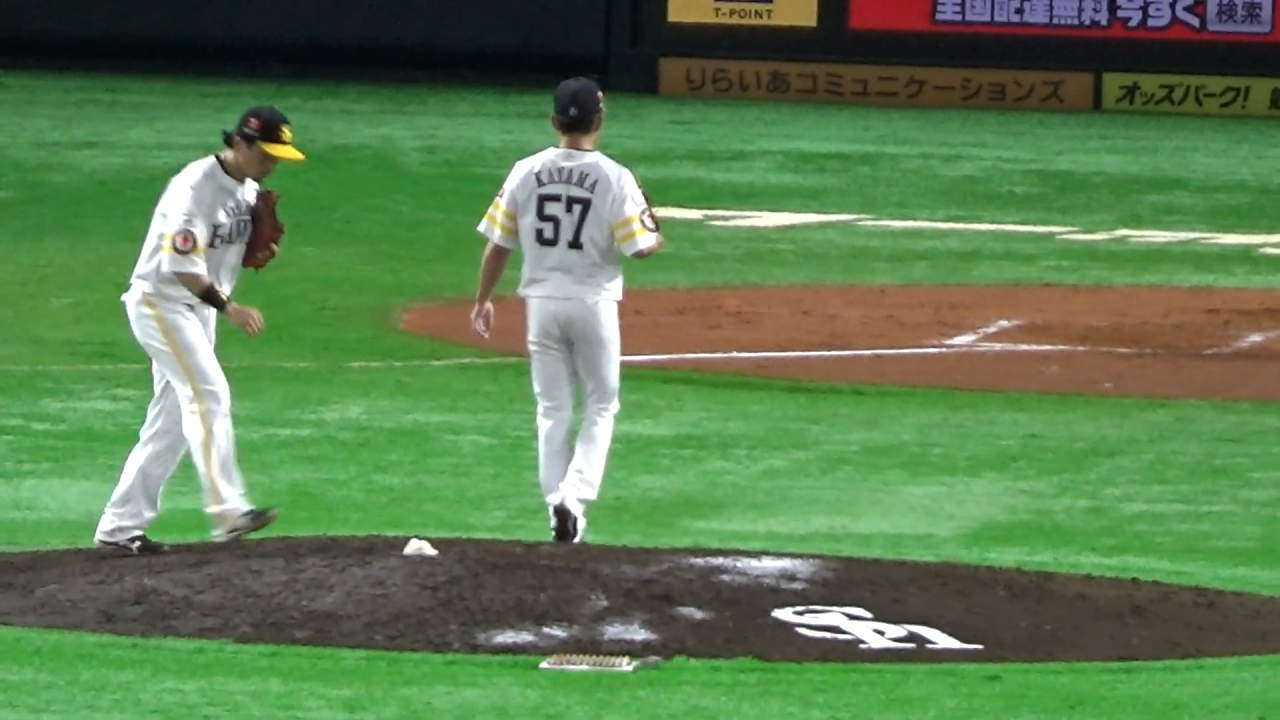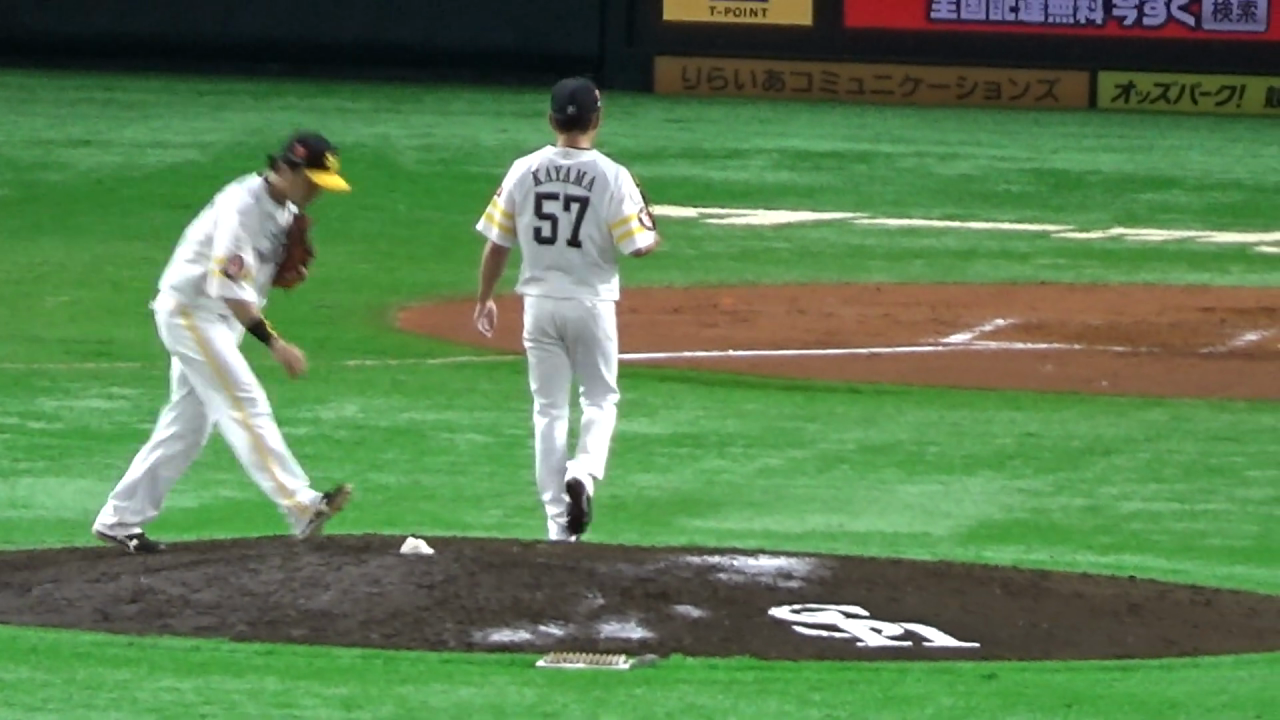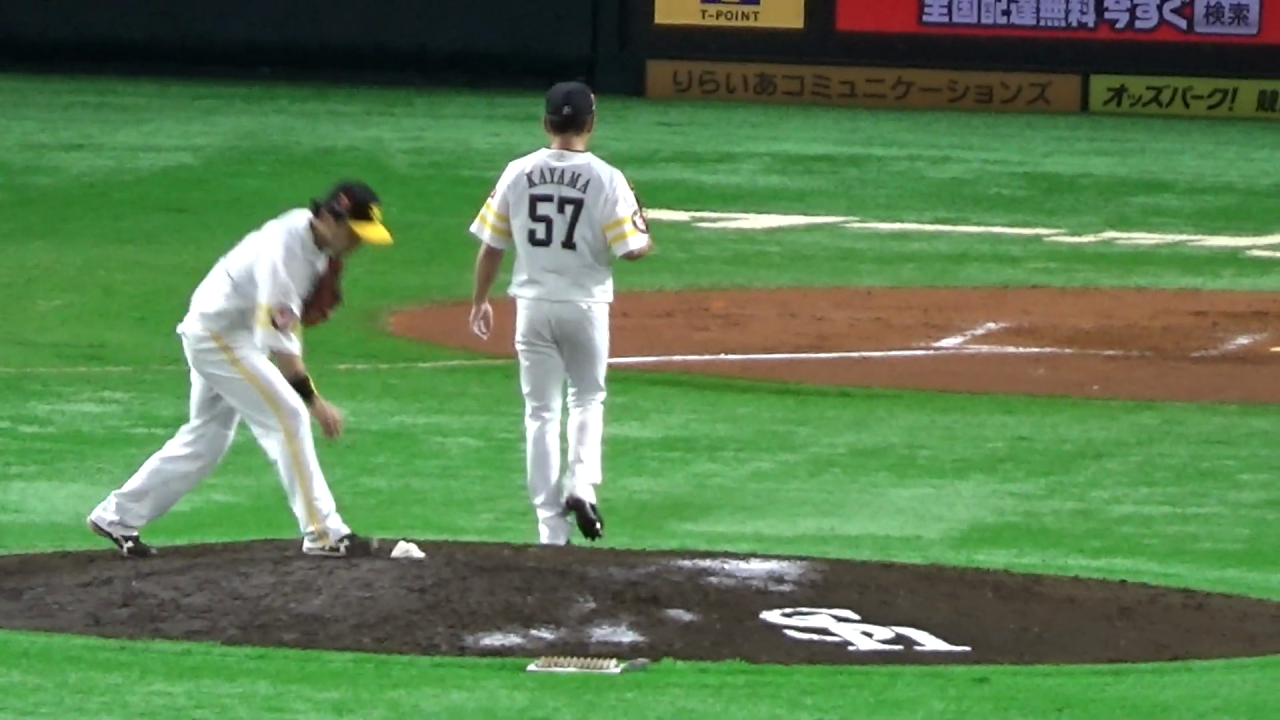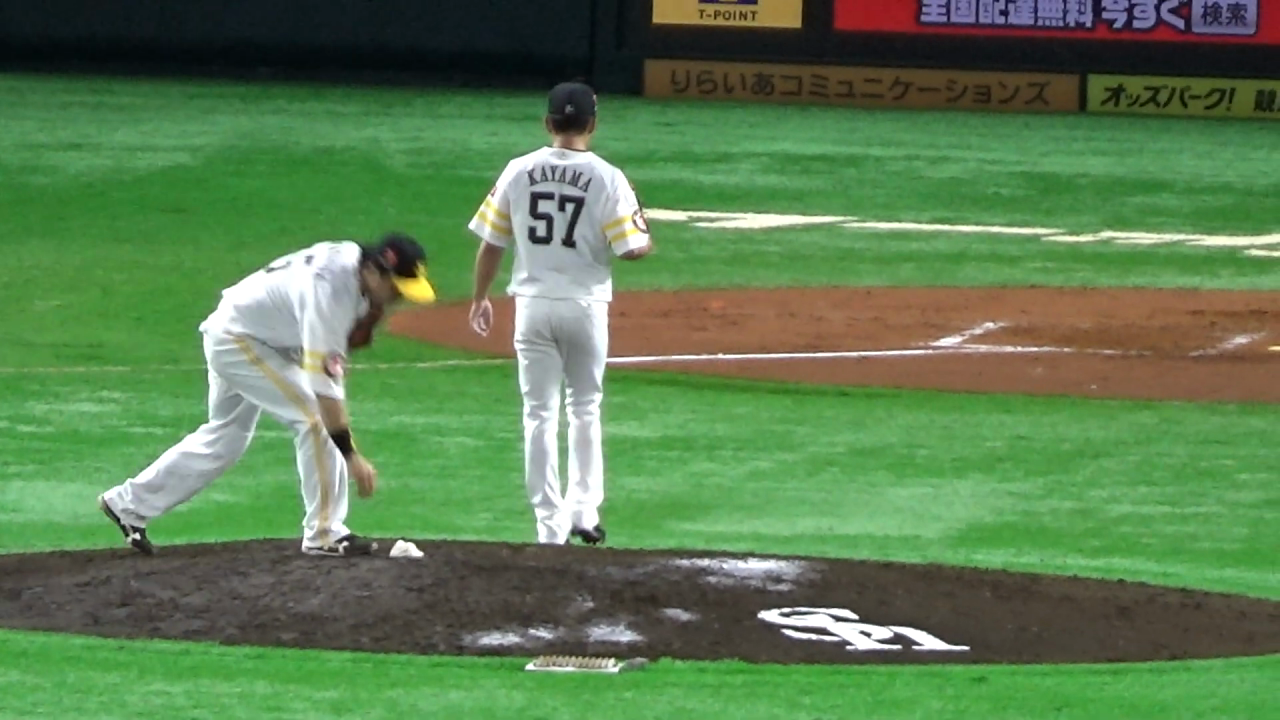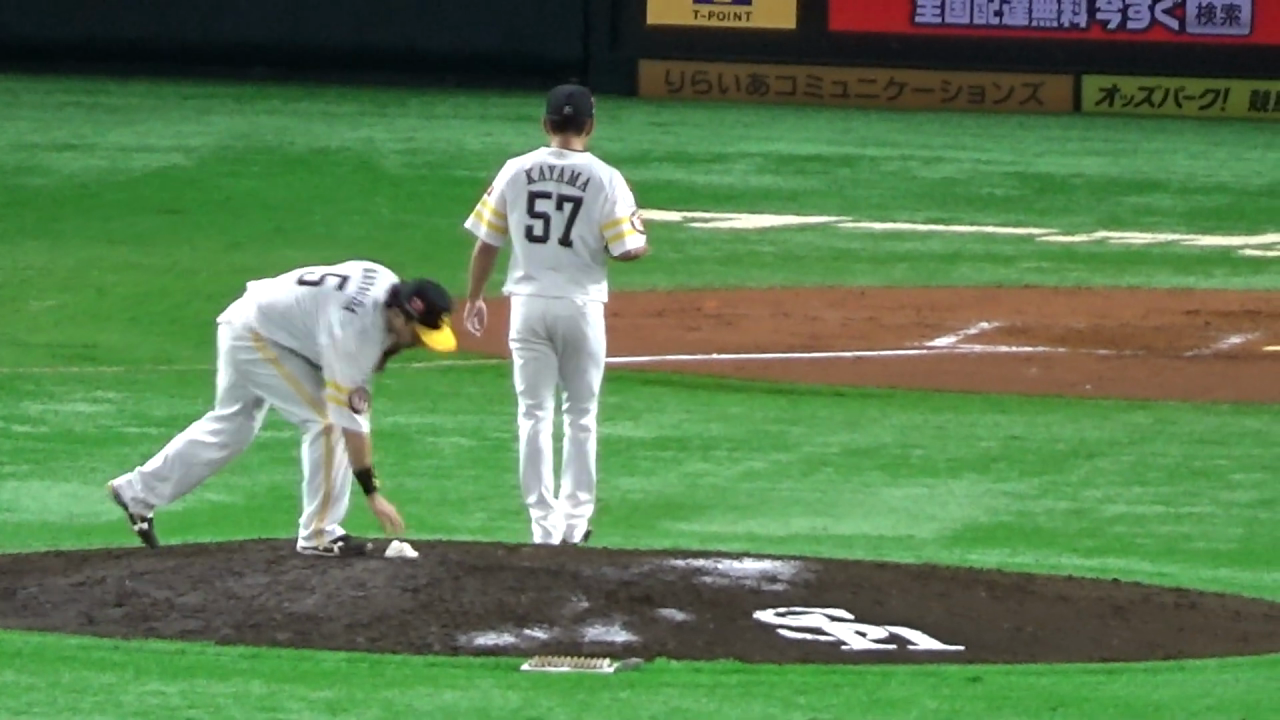
dt=0.1s
person 1, frame 1
left shoulder: (526, 172)
right shoulder: (614, 177)
left elbow: (498, 244)
right elbow: (640, 248)
left wrist: (483, 300)
right wrist: (657, 238)
left hip: (543, 305)
right hip: (593, 306)
left knee: (552, 413)
right knee: (601, 407)
left ankle: (561, 506)
right ankle: (573, 496)
person 1, frame 2
left shoulder: (523, 170)
right shoulder: (611, 175)
left elbow: (496, 243)
right elbow: (638, 246)
left wrist: (485, 299)
right wrist: (654, 238)
left hip: (539, 303)
right hip: (590, 304)
left knee: (549, 410)
right knee: (600, 399)
left ankle: (559, 522)
right ankle: (581, 475)
person 1, frame 3
left shoulder: (518, 173)
right shoulder: (605, 177)
left elbow: (490, 245)
right elbow: (631, 249)
left wrist: (480, 301)
right wrist: (647, 241)
left hip: (532, 306)
right hip: (584, 306)
left knee: (541, 414)
right knee: (588, 400)
left ankle: (551, 525)
right ankle: (582, 486)
person 1, frame 4
left shoulder: (518, 171)
right shoulder: (606, 177)
left elbow: (491, 242)
right elbow: (631, 249)
left wrist: (480, 298)
right wrist: (647, 242)
left hip: (532, 305)
right hip: (584, 306)
left knee: (540, 414)
right knee: (585, 410)
left ankle: (550, 526)
right ankle: (584, 513)
person 1, frame 5
left shoulder: (515, 171)
right shoulder: (604, 177)
left elbow: (486, 242)
right elbow: (628, 250)
left wrist: (474, 298)
right wrist: (644, 244)
left hip: (528, 304)
right hip: (580, 307)
left knee: (534, 414)
right knee: (580, 414)
left ankle: (544, 526)
right ankle: (575, 519)
person 2, frame 1
left shoulder: (248, 187)
right shoulder: (199, 185)
right elbow: (175, 261)
right wrist: (228, 307)
left hip: (195, 310)
right hip: (160, 302)
left knee: (171, 422)
right knee: (209, 397)
left ankle: (121, 524)
right ankle: (227, 512)
person 2, frame 2
left shoulder: (283, 207)
right shoulder: (245, 207)
right elbow: (226, 286)
right wrist: (273, 342)
left hip: (218, 318)
right hip: (190, 312)
left knee: (186, 426)
right knee: (246, 406)
left ankle: (120, 518)
right ankle: (301, 506)
person 2, frame 3
left shoulder: (309, 228)
right shoulder: (289, 249)
right elbow: (278, 338)
right wrist: (316, 401)
left hip: (226, 330)
right hip: (216, 334)
left knee: (207, 442)
right knee: (287, 420)
left ankle: (120, 515)
right ankle: (323, 533)
person 2, frame 4
left shoulder: (349, 256)
right shoulder: (335, 295)
right elbow: (323, 386)
left wrist: (346, 330)
right wrist: (353, 456)
left hip: (236, 336)
right hip: (239, 339)
left knee: (224, 439)
right knee: (315, 421)
left ankle: (130, 503)
right ankle: (324, 534)
person 2, frame 5
left shoulder: (387, 282)
right shoulder: (359, 331)
right elbow: (350, 418)
right wrist: (372, 492)
left hip: (249, 321)
right hip: (256, 339)
left knee: (231, 426)
right knee: (326, 420)
left ankle: (139, 491)
right ankle: (320, 533)
